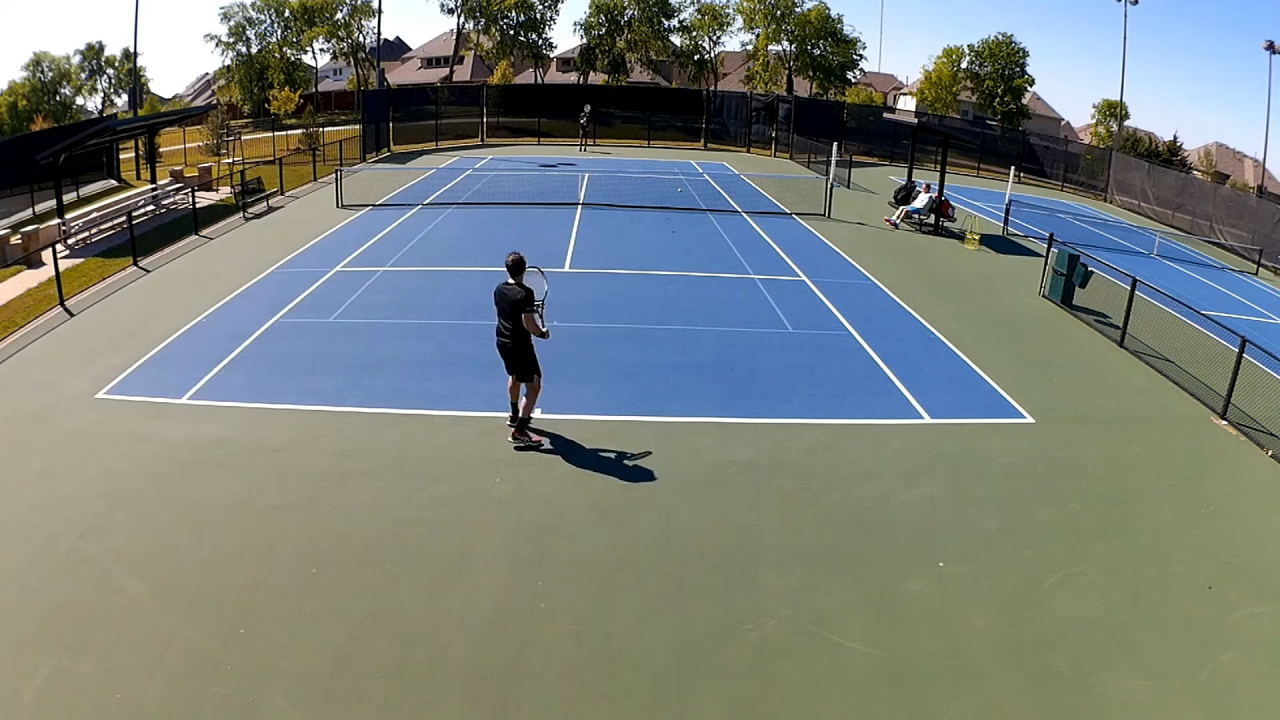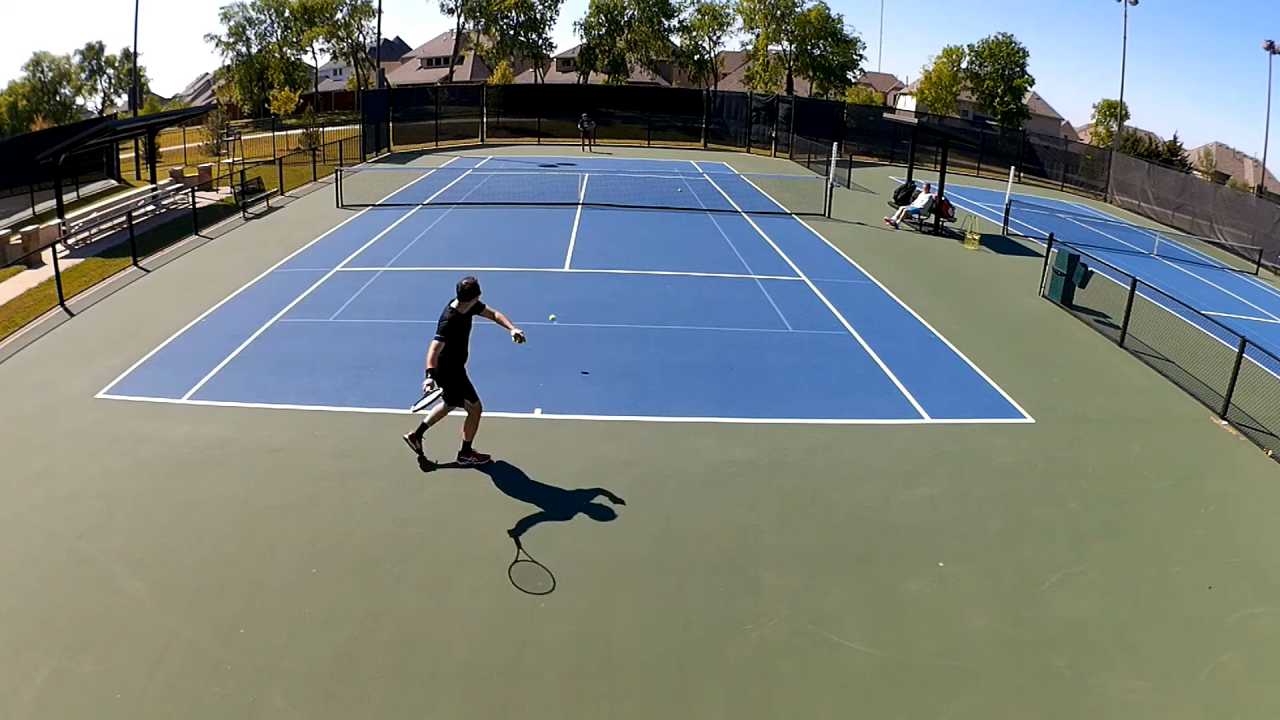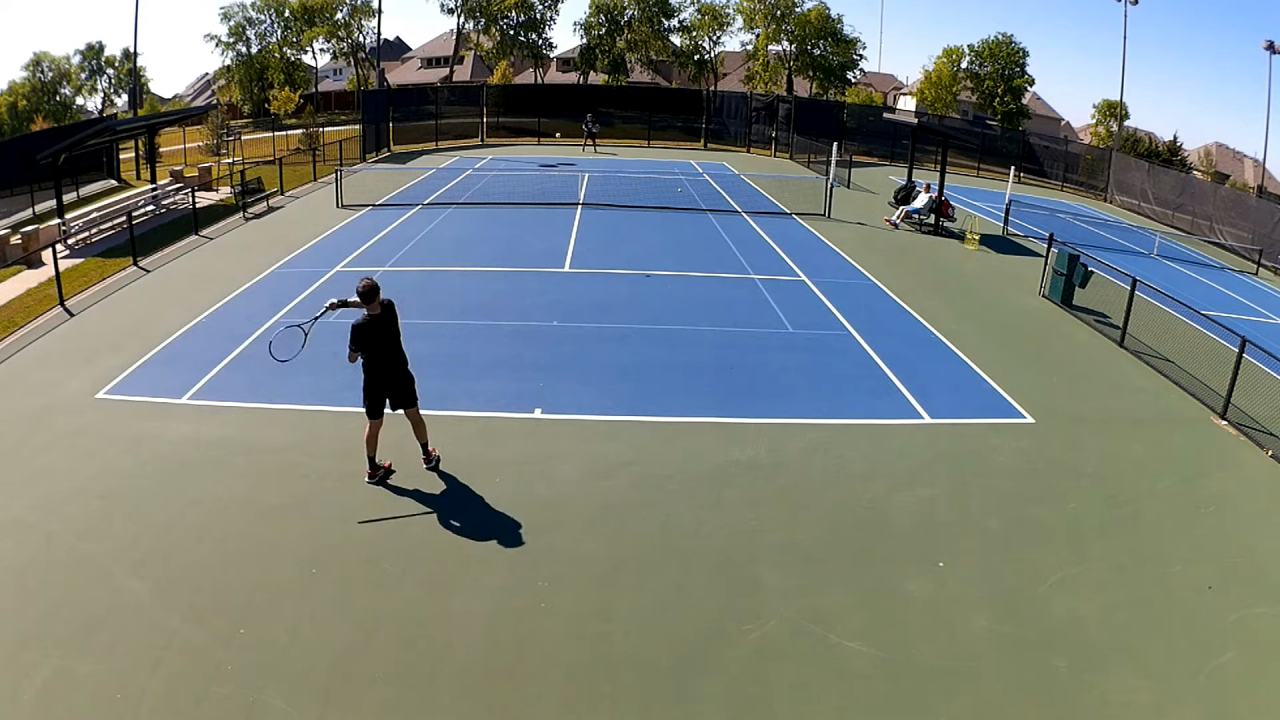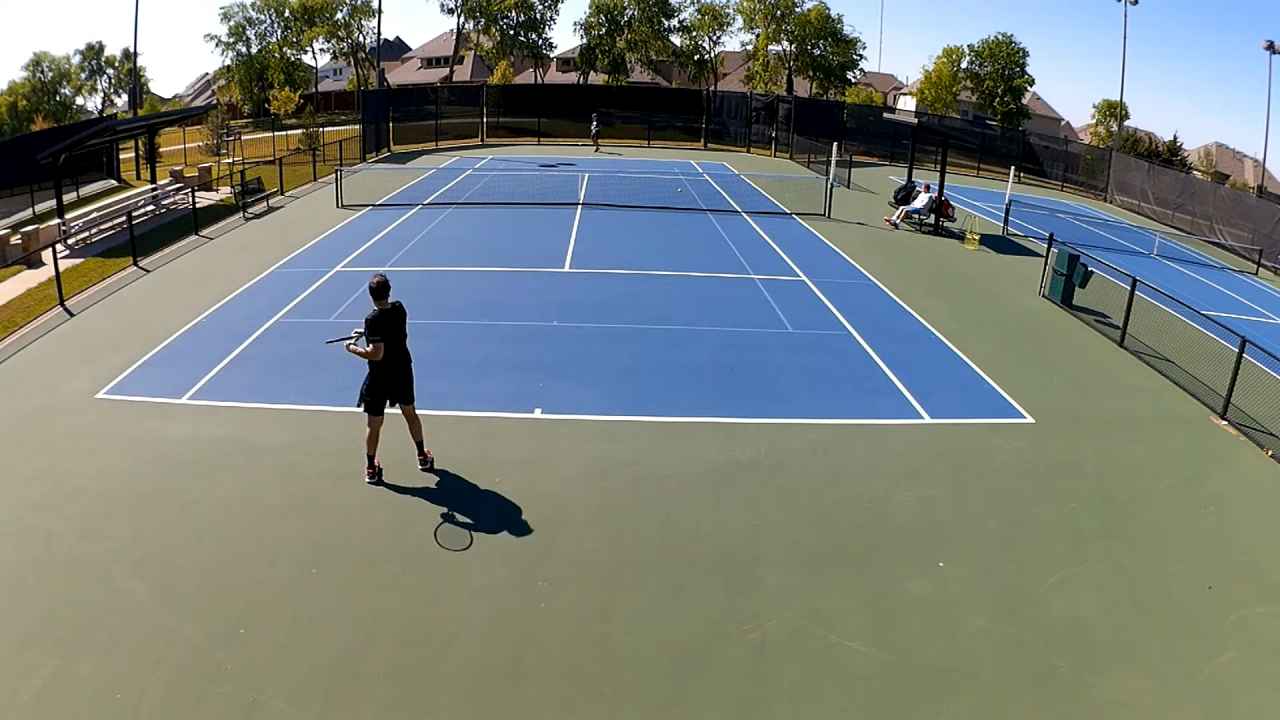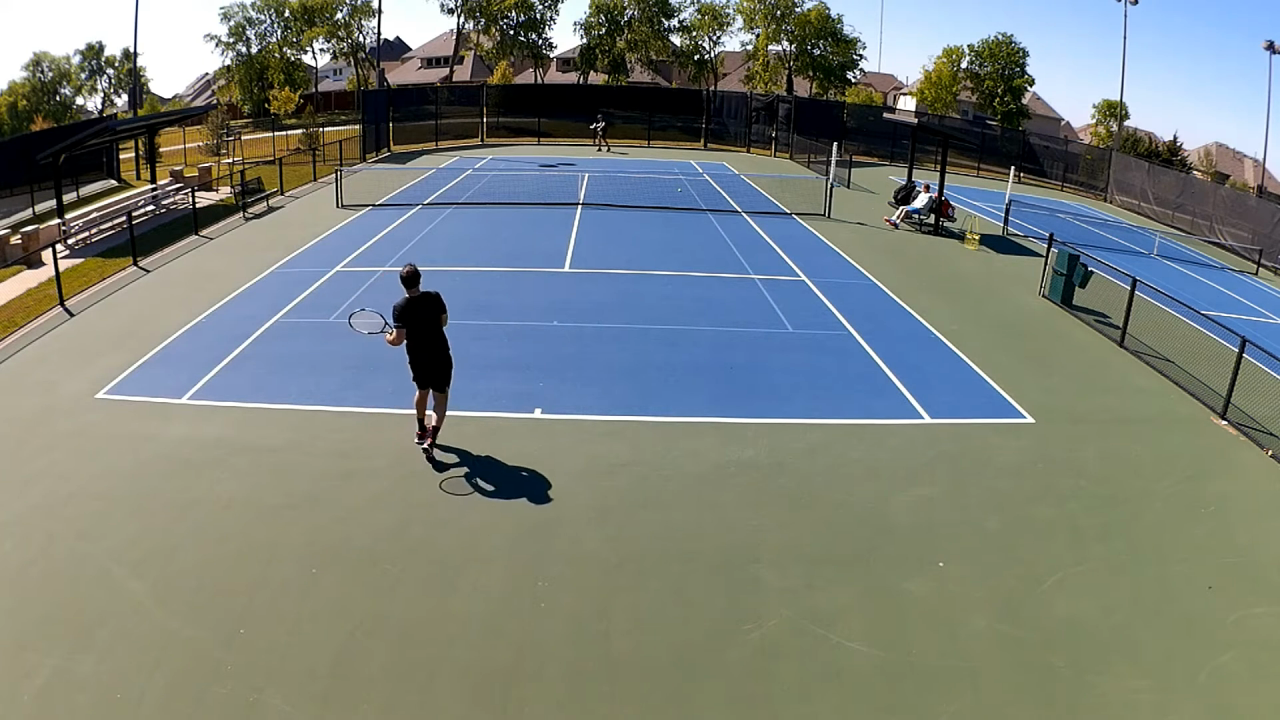
dt=0.7s
person 1, frame 1
left shoulder: (499, 289)
right shoulder: (525, 293)
right elbow: (529, 325)
right wrist: (542, 333)
left hip: (502, 342)
right hip: (520, 346)
left knee: (514, 377)
right knee: (533, 387)
left ankle: (515, 415)
right ankle: (520, 431)
person 1, frame 2
left shoulder: (471, 305)
right shoulder: (449, 321)
left elbow: (492, 313)
right elbow: (434, 349)
left wrist: (513, 329)
right wrist: (430, 374)
left hip: (449, 369)
right hip: (449, 372)
left knee: (447, 405)
right knee: (475, 410)
left ankle: (416, 436)
right ankle: (465, 453)
person 1, frame 3
left shoulder: (359, 326)
right shoulder: (388, 306)
left elbow: (352, 358)
right elbow: (372, 303)
right wrist: (341, 303)
left hip: (372, 380)
right hip: (399, 375)
left knee: (374, 424)
right knee: (414, 416)
left ankle: (373, 468)
right ankle: (428, 456)
person 1, frame 4
left shoulder: (372, 319)
right shoulder: (399, 309)
left elbow: (375, 354)
left wrist: (354, 348)
right wrist: (365, 334)
left hip: (379, 377)
right hip: (403, 372)
left knee: (373, 424)
right knee: (410, 414)
left ankle: (371, 469)
right ankle: (422, 457)
person 1, frame 5
left shoulder: (400, 307)
right shoulder: (434, 297)
left elbow: (398, 340)
left wrist: (388, 337)
left hip: (417, 358)
right hip: (440, 357)
left knee: (422, 392)
right knee: (440, 400)
left ankle: (422, 432)
right ankle: (431, 440)
